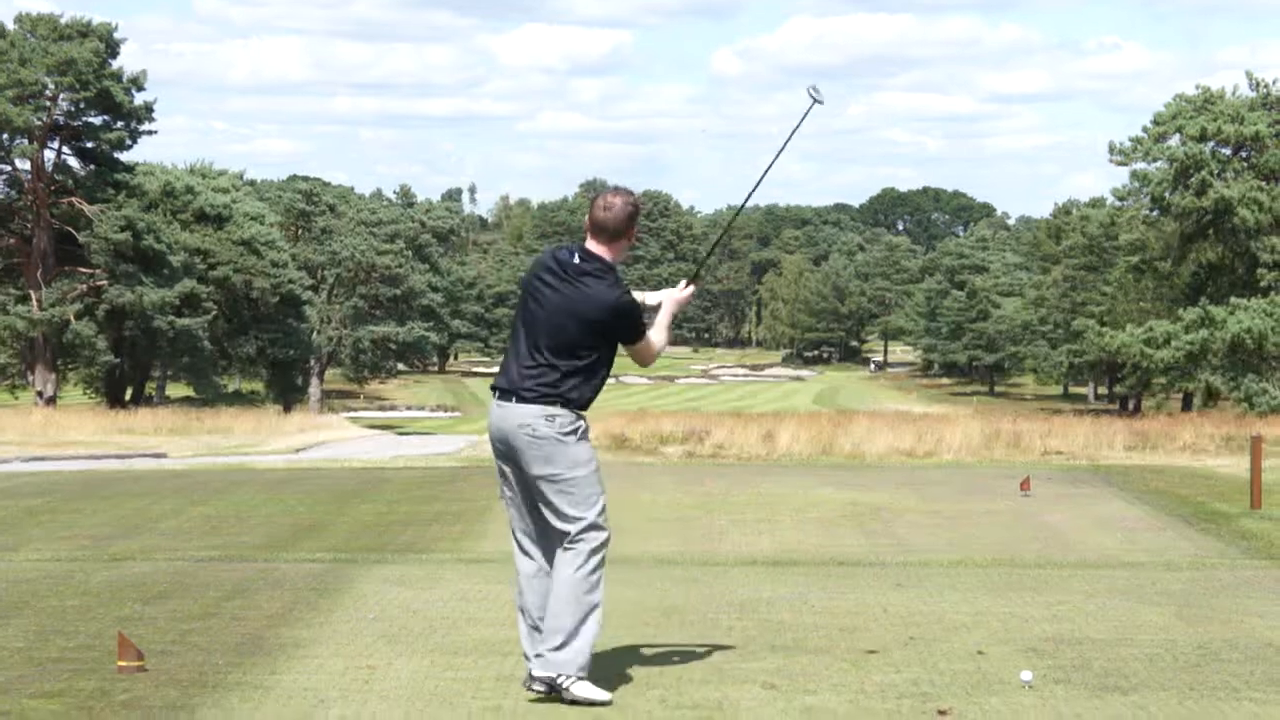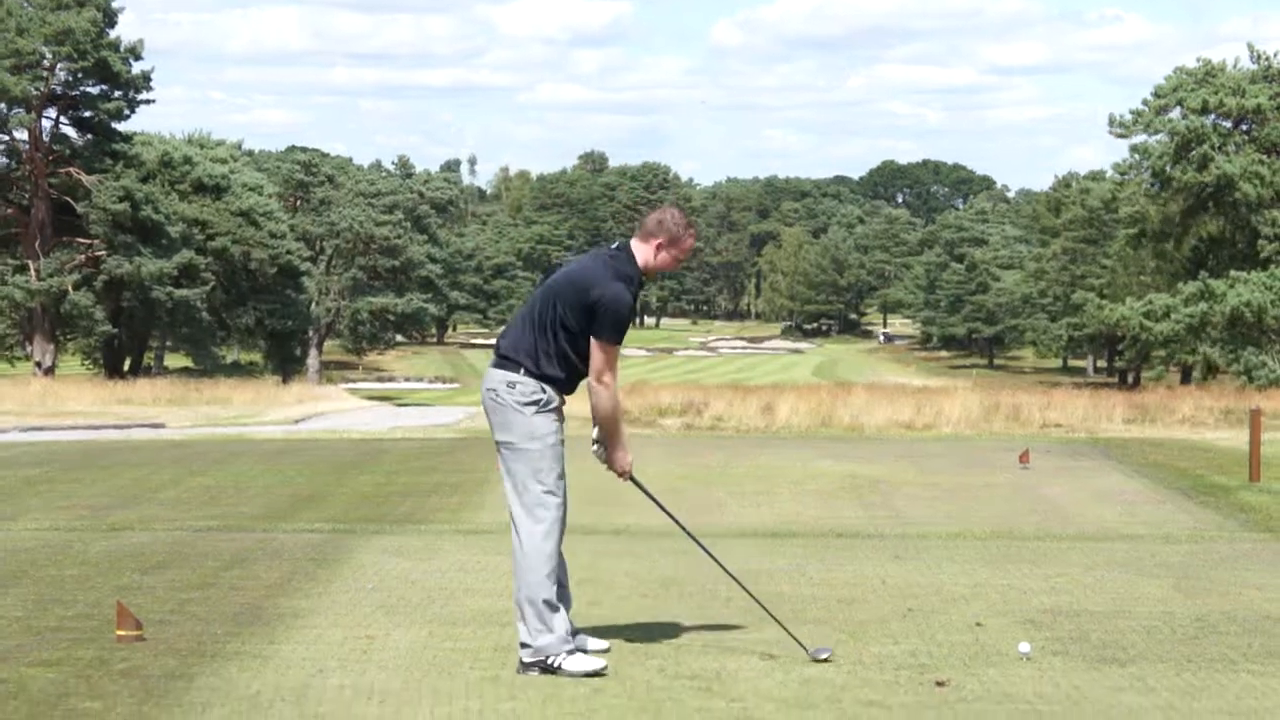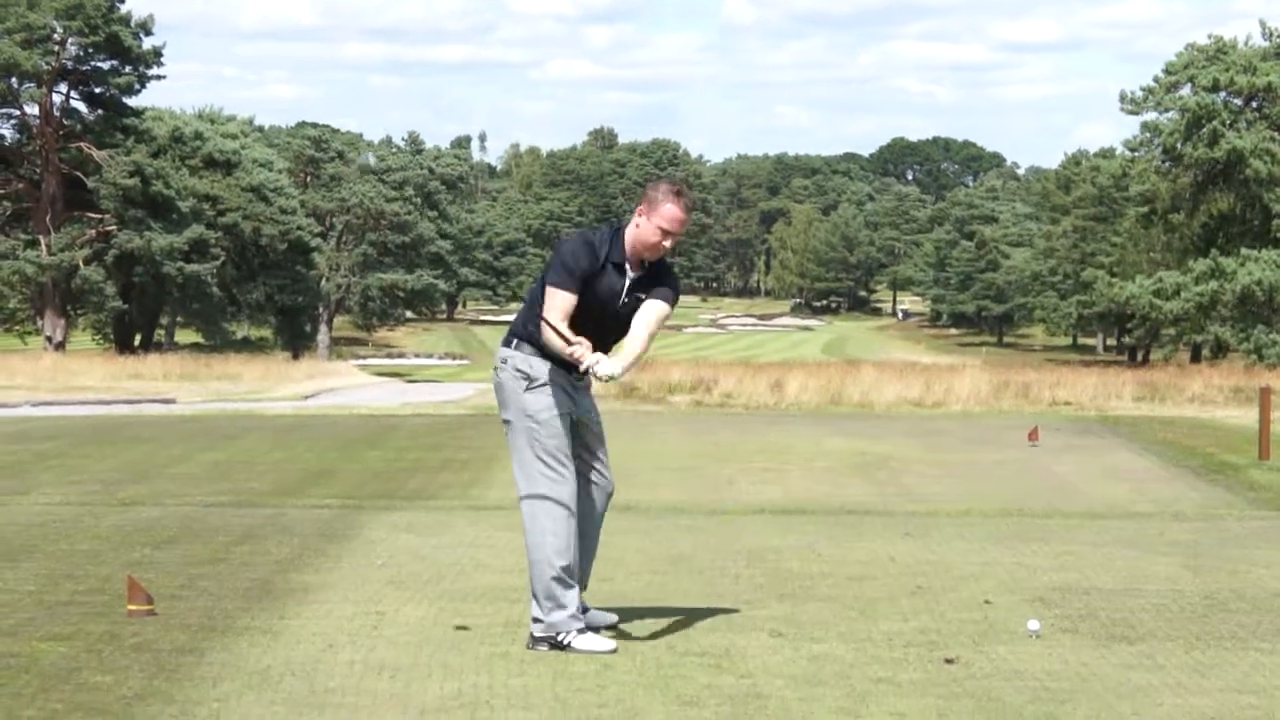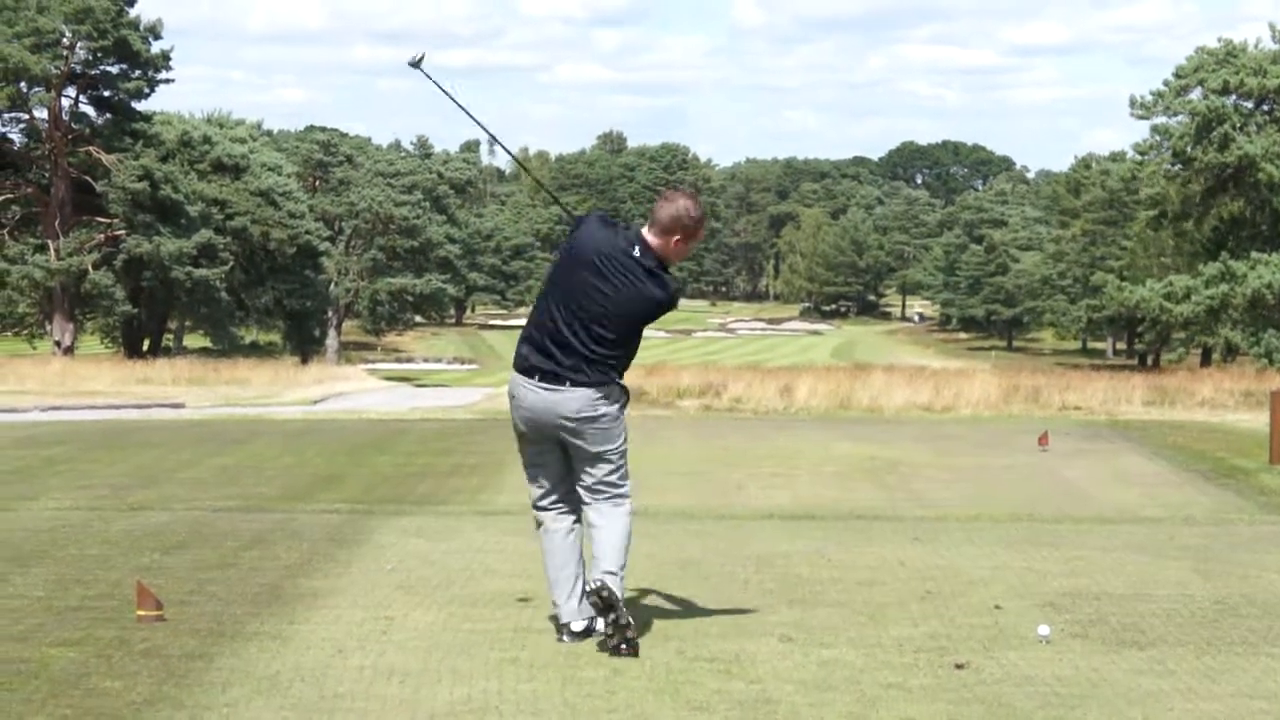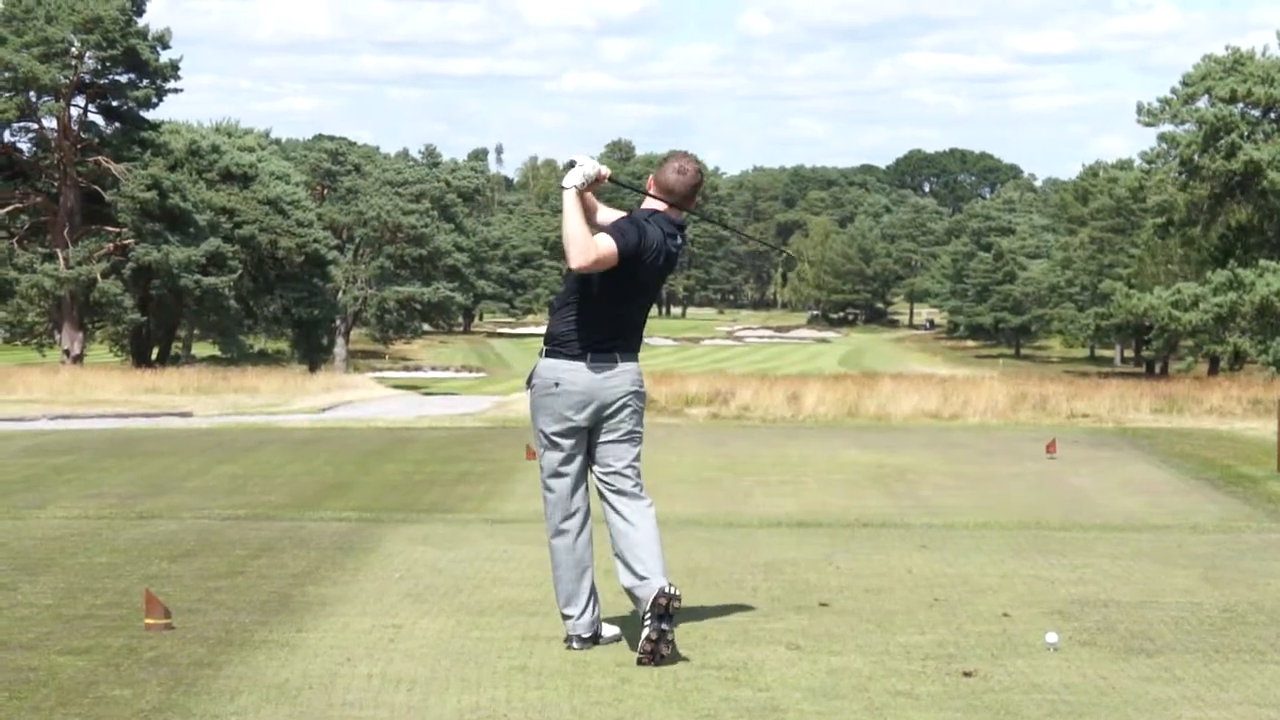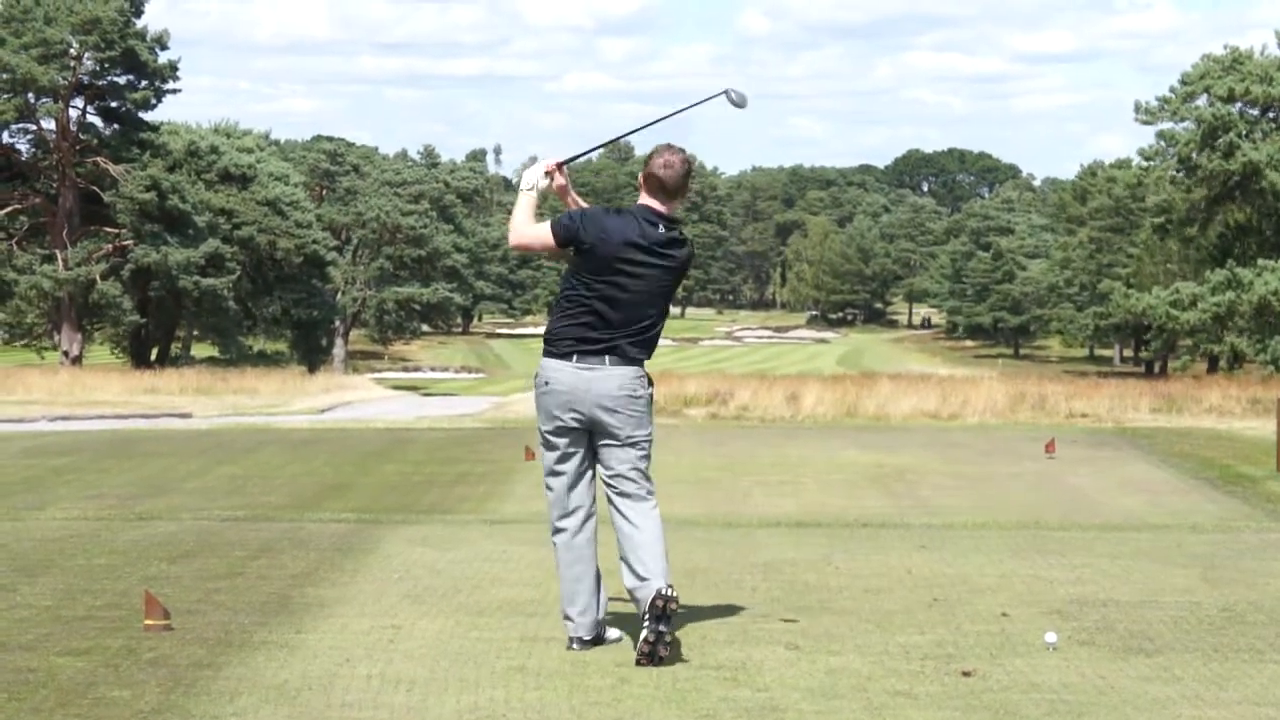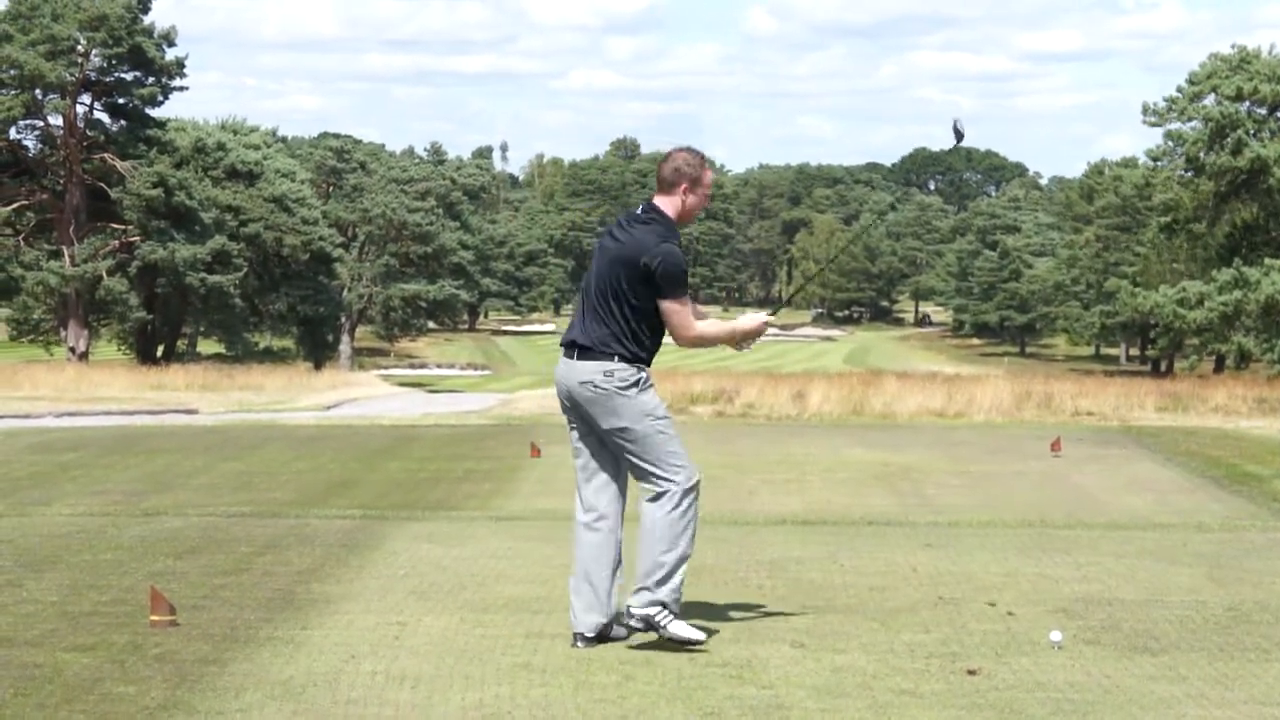
dt=0.7s
person 1, frame 1
left shoulder: (549, 262)
right shoulder: (612, 300)
right elbow: (646, 355)
left wrist: (647, 298)
right wrist: (670, 307)
left hip: (505, 412)
right hip: (551, 423)
left knee: (533, 545)
right knee: (583, 537)
left ankle: (541, 660)
right ankle: (559, 666)
person 1, frame 2
left shoulder: (610, 263)
right shoulder: (614, 290)
left elbow: (600, 368)
right elbow: (601, 379)
left wrist: (609, 434)
right wrist: (616, 445)
left hip: (525, 388)
right hip: (523, 392)
left knee: (547, 515)
right knee: (538, 517)
left ankle: (555, 627)
right ankle: (541, 647)
person 1, frame 3
left shoulder: (662, 278)
right shoulder: (582, 248)
left elbow: (644, 329)
right elbow: (551, 325)
left wrist: (616, 363)
right wrist: (580, 350)
left hip: (571, 378)
right hip: (530, 369)
left knee: (594, 489)
right knee: (553, 495)
left ankle: (567, 602)
right ankle: (553, 624)
person 1, frame 4
left shoulder: (587, 234)
right shoulder: (662, 290)
left hip: (528, 387)
right hip: (591, 401)
left knee: (551, 504)
right knee: (608, 499)
left ankle: (572, 616)
right ankle: (607, 587)
person 1, frame 5
left shoulder: (636, 230)
right shoulder: (666, 237)
left elbow: (580, 257)
right elbow: (598, 214)
left wrist: (573, 187)
right wrist: (582, 188)
left hip: (564, 375)
right hip: (620, 377)
left knee: (565, 505)
right knee: (626, 492)
left ankle: (580, 624)
right ankle: (655, 593)
person 1, frame 6
left shoulder: (597, 225)
right shoulder: (681, 251)
left elbow: (518, 237)
left wrist: (531, 188)
right wrist: (567, 195)
left hip: (561, 376)
right hip: (622, 381)
left knee: (569, 506)
right knee: (634, 496)
left ankle: (584, 624)
right ankle: (655, 590)
person 1, frame 7
left shoulder: (626, 226)
right shoulder: (663, 250)
right elbow: (687, 333)
left wrist: (724, 326)
right wrist: (742, 328)
left hip: (575, 371)
right hip: (613, 377)
left knee: (597, 497)
right knee: (675, 480)
left ankle: (590, 621)
right ankle: (651, 603)
